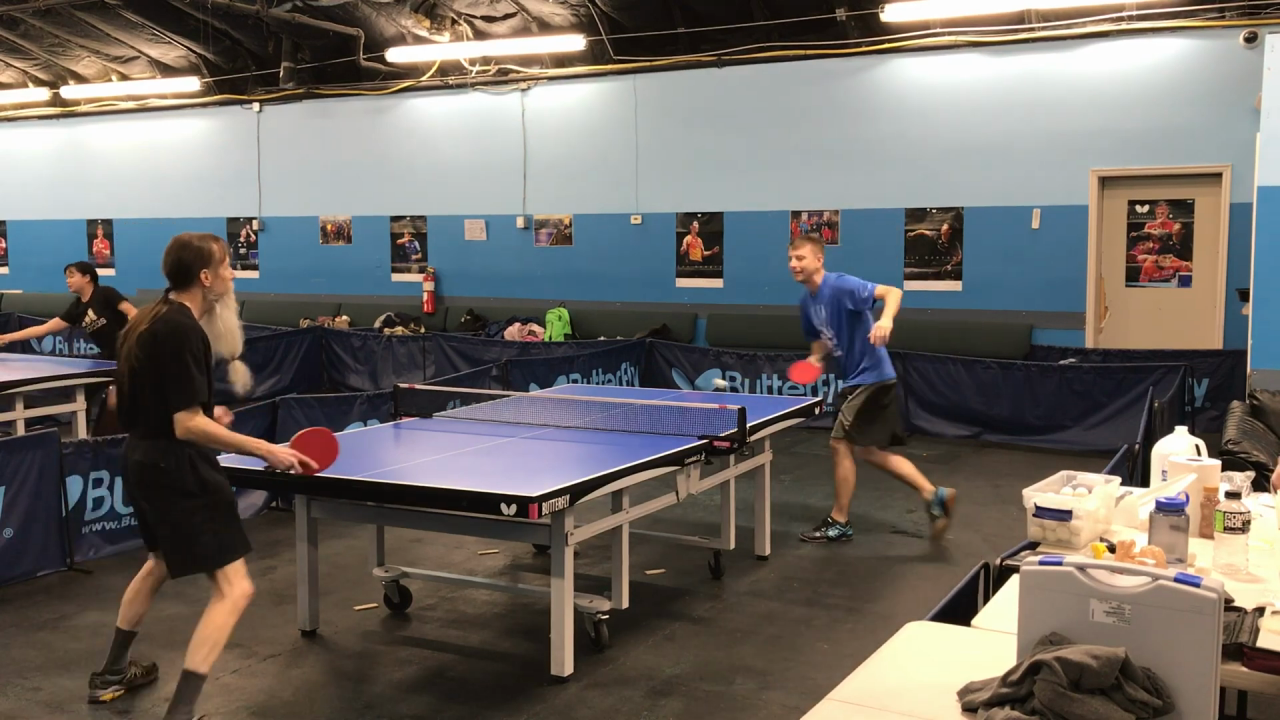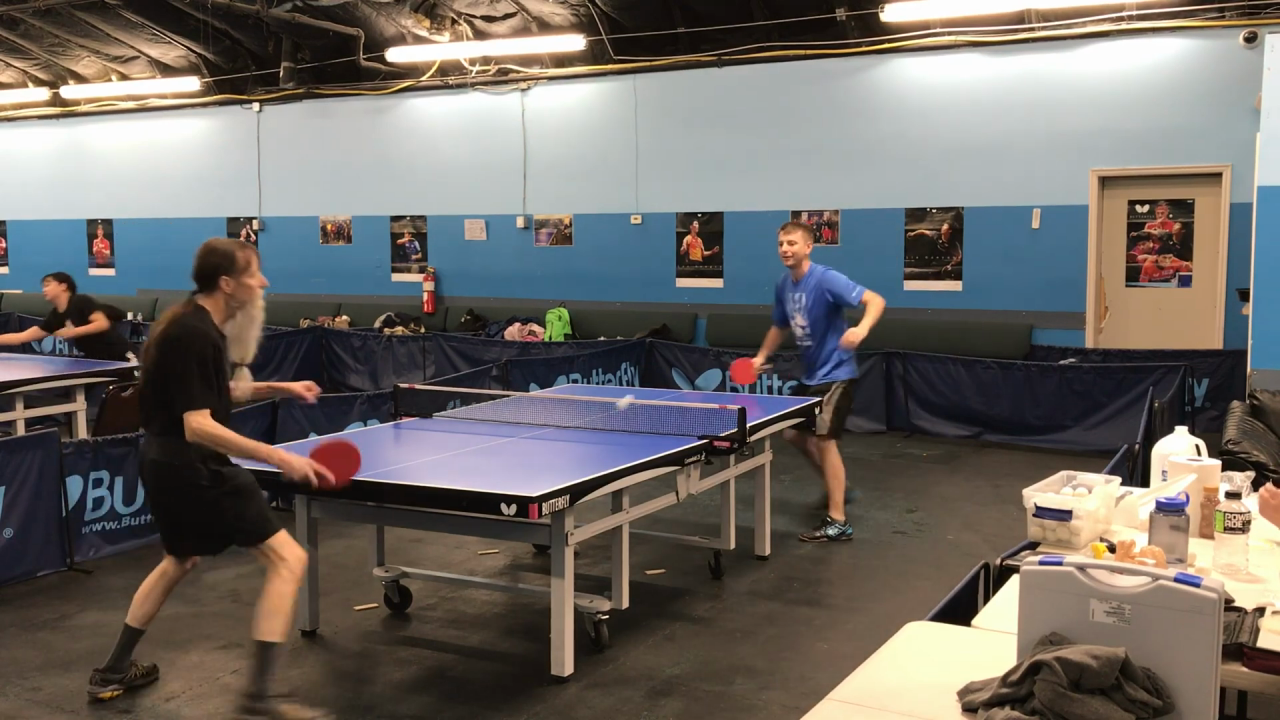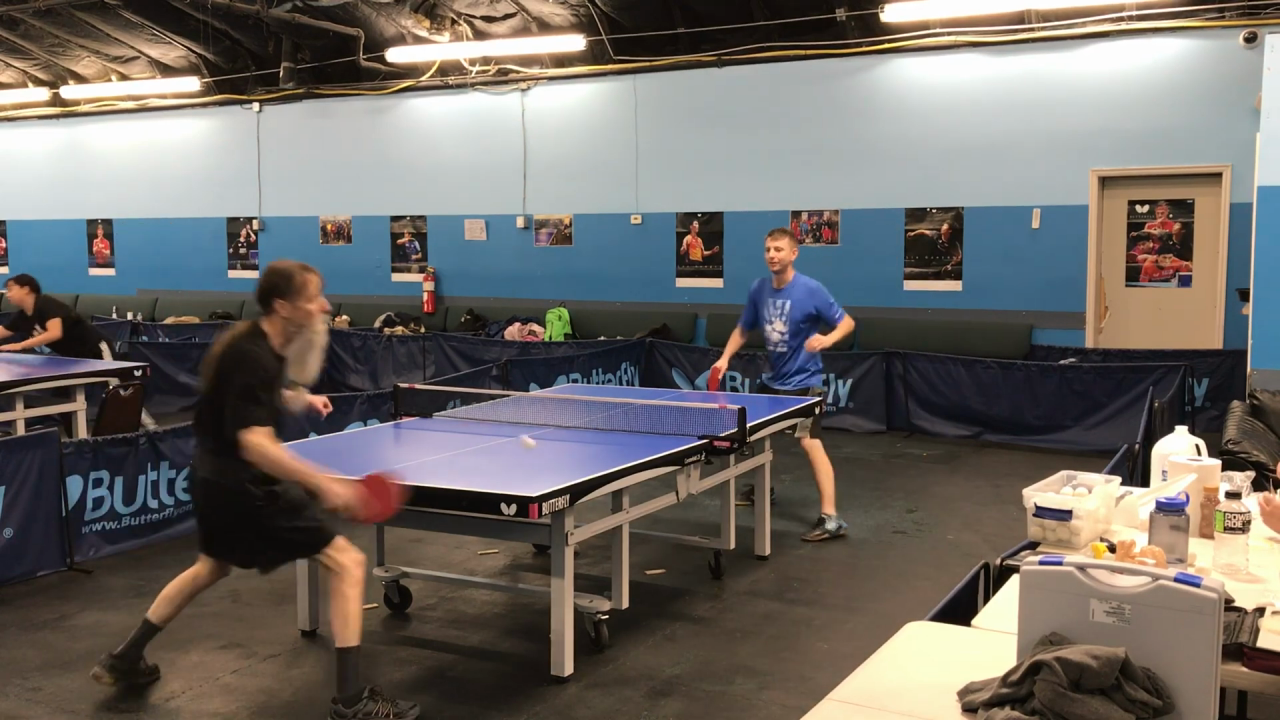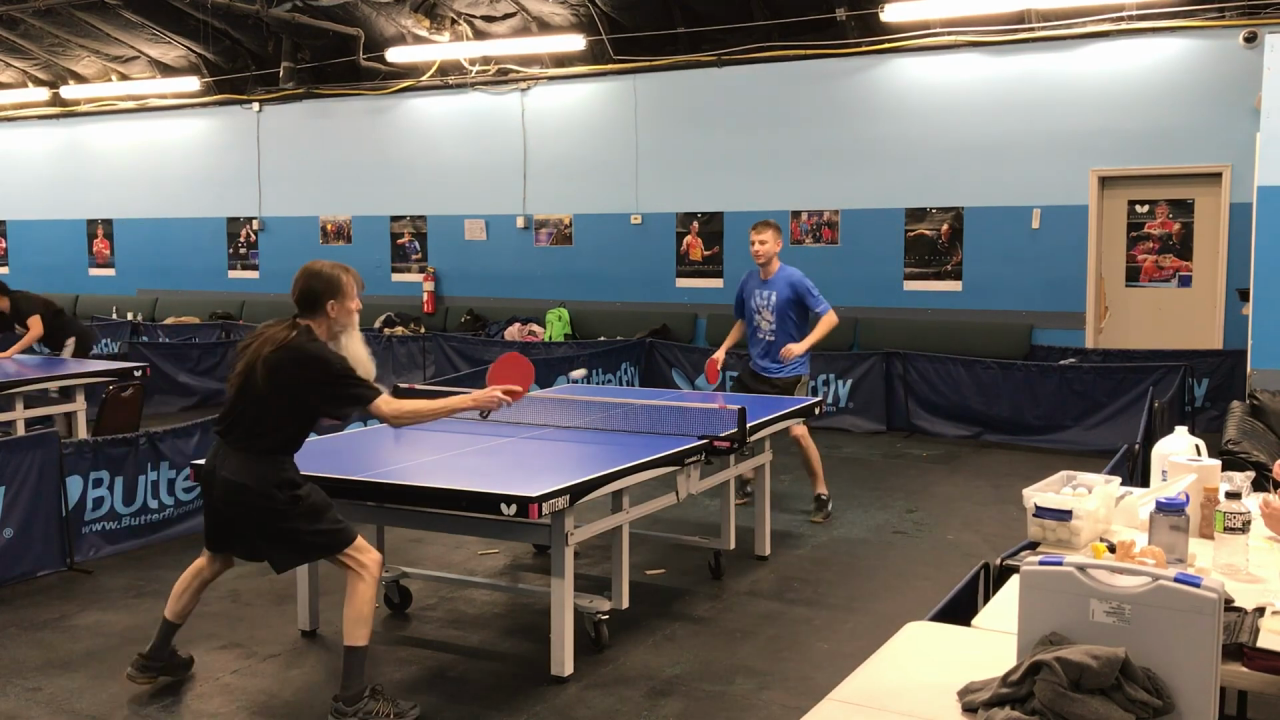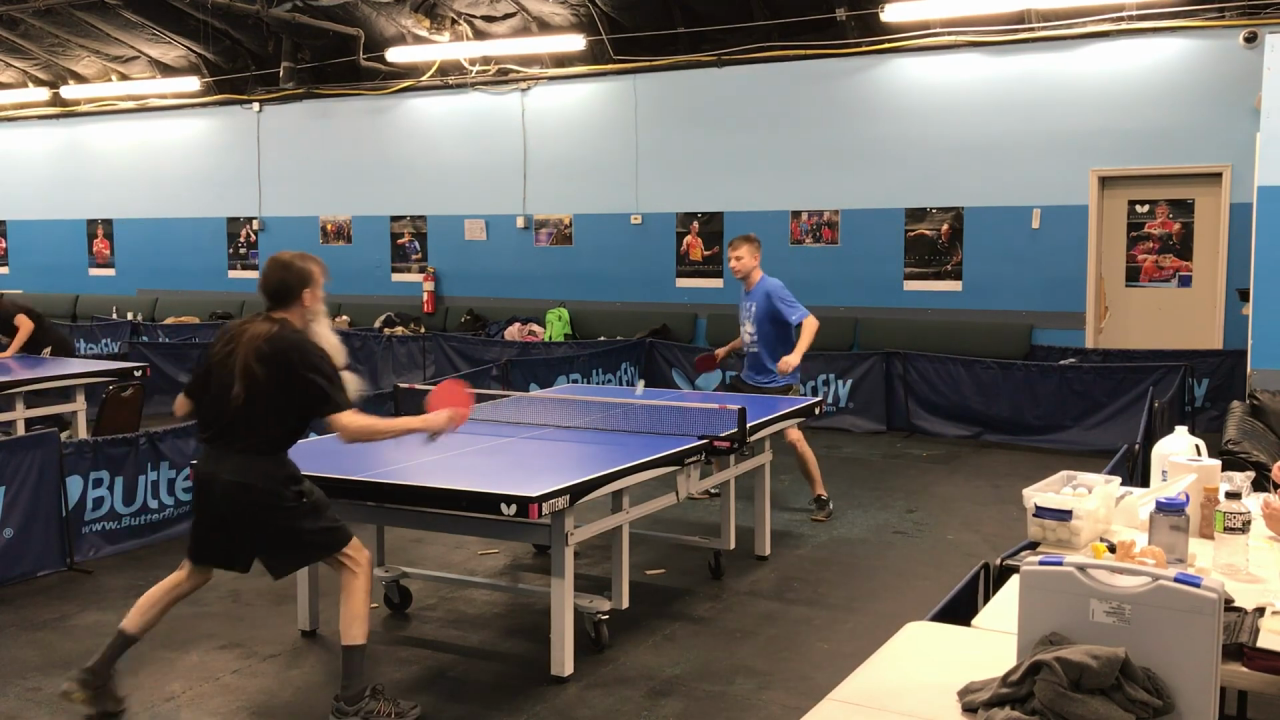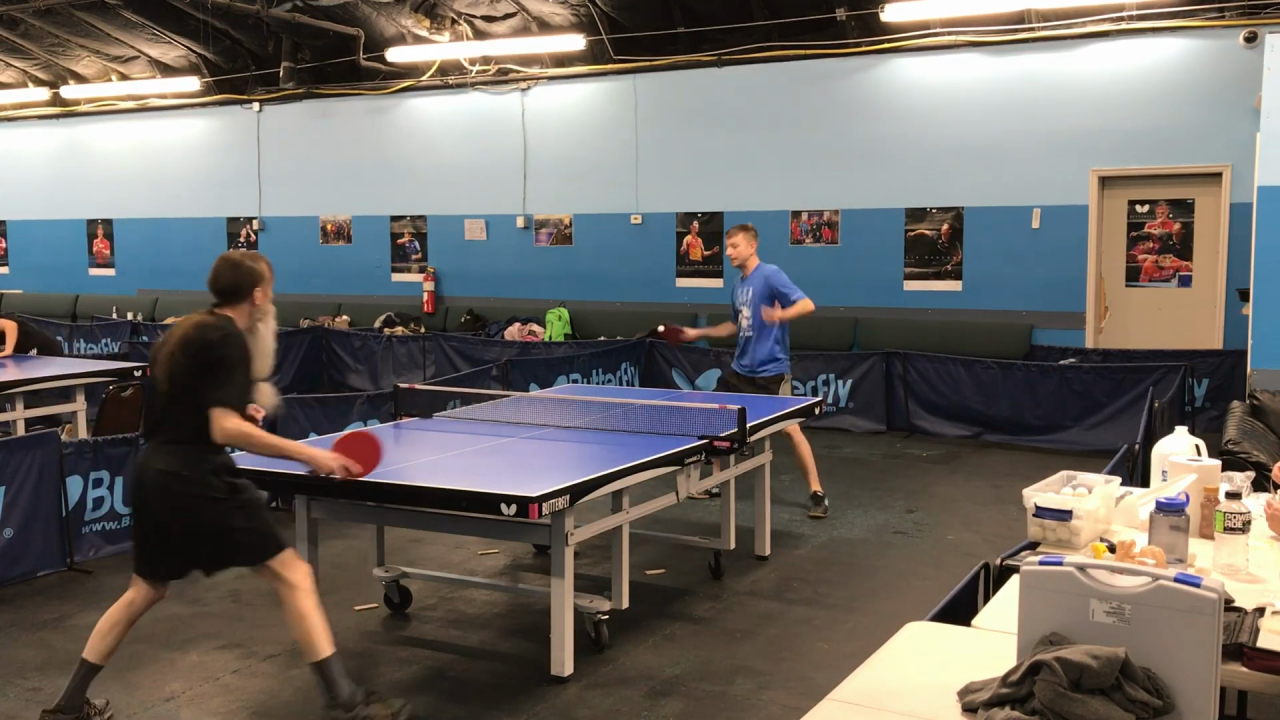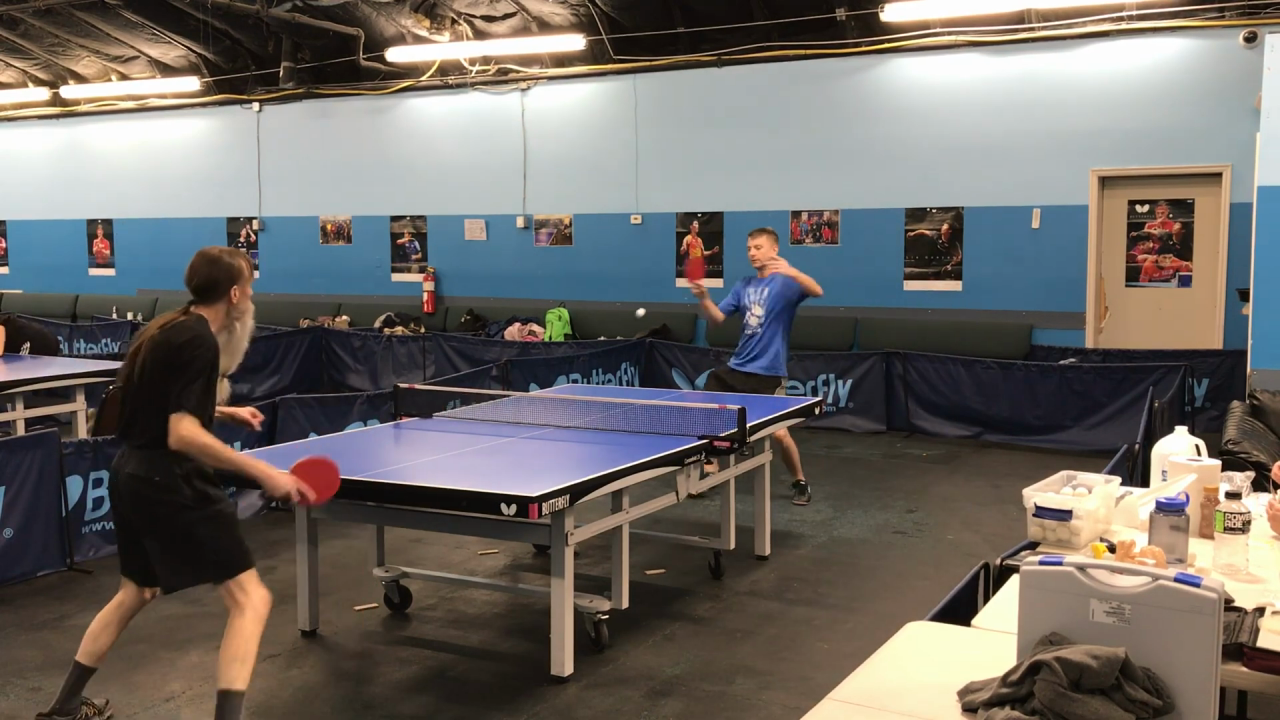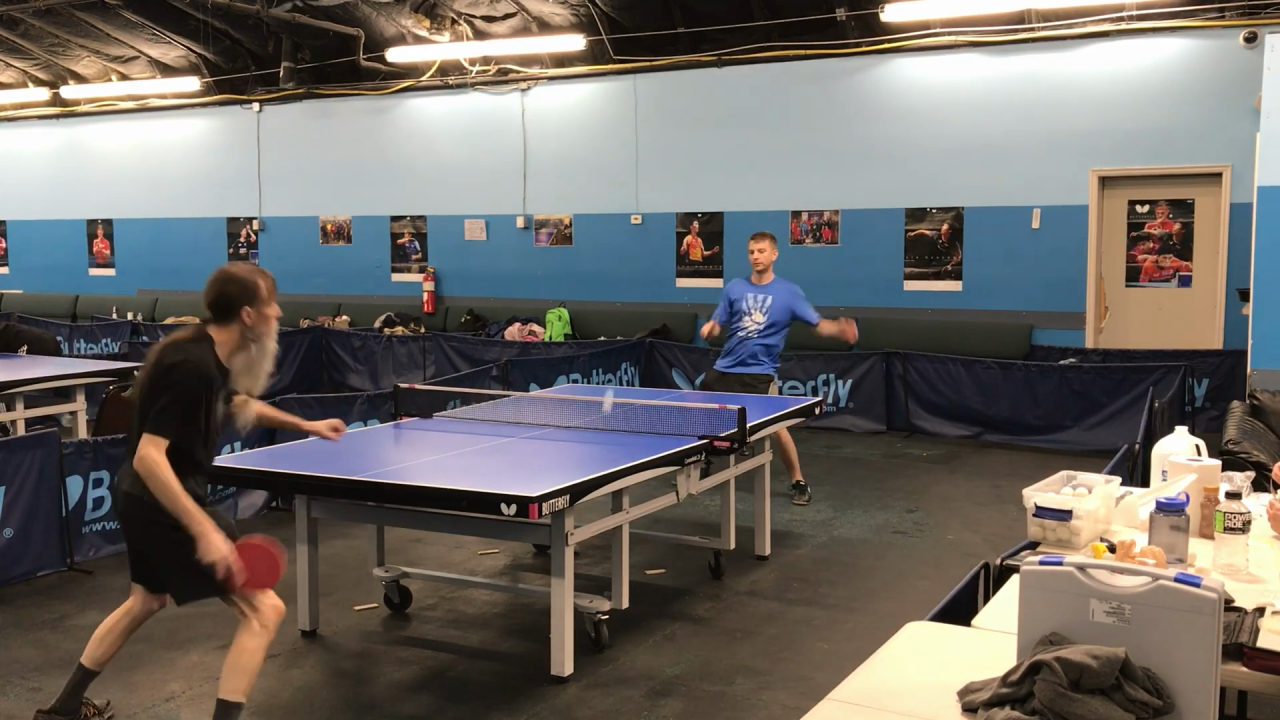
dt=0.2s
person 1, frame 1
left shoulder: (153, 319)
right shoulder: (183, 332)
right elbow: (188, 427)
left wrist: (207, 408)
right wrist: (266, 451)
left hip: (145, 460)
right hip: (176, 468)
left knee: (164, 560)
right knee: (232, 588)
left ankle: (111, 671)
person 1, frame 2
left shoulder: (201, 324)
right shoulder: (195, 336)
right elbow: (198, 427)
left wrist: (280, 388)
right wrist: (278, 458)
left hip: (165, 462)
right hip: (193, 466)
left knee: (179, 561)
right knee: (287, 558)
left ankle: (114, 670)
person 1, frame 3
left shoulder: (251, 344)
right shoulder: (252, 358)
right elbow: (254, 443)
left wrist: (301, 400)
right wrist: (322, 481)
left hip: (213, 475)
right hip: (239, 484)
left knee: (212, 567)
right knee: (347, 564)
left ankle: (124, 660)
person 1, frame 4
left shoulder: (267, 336)
right shoulder: (315, 359)
left elbow: (240, 400)
right elbow: (392, 411)
right wrist: (477, 400)
left hip: (221, 470)
right hip: (264, 482)
left knee: (215, 559)
right knee: (365, 564)
left ankle: (156, 656)
person 1, frame 5
left shoulder: (232, 336)
right shoulder: (301, 351)
left elbow: (184, 407)
right elbow: (350, 427)
right wrist: (424, 422)
left hip: (213, 475)
right hip: (264, 482)
left knee: (189, 576)
right knee: (356, 563)
left ankle: (95, 676)
person 1, frame 6
left shoulder: (183, 331)
right shoulder: (230, 341)
right elbow: (225, 430)
right wrist: (312, 454)
left hip: (153, 474)
right hip: (199, 480)
left knee: (145, 590)
right knee: (293, 576)
person 1, frame 7
left shoulder: (172, 329)
right shoulder: (199, 342)
right elbow: (182, 435)
left wrist: (230, 411)
right wrist: (264, 473)
left hip: (134, 477)
right hip: (168, 483)
left knee: (136, 592)
right knee: (250, 598)
person 1, frame 8
left shoulder: (206, 351)
right shoulder: (193, 365)
left elbow: (240, 403)
right elbow: (147, 457)
left wrist: (304, 425)
right wrist: (206, 530)
left hip: (144, 499)
right hip: (161, 502)
left knee: (146, 599)
right knee: (263, 609)
person 2, frame 1
left shoulder: (843, 286)
right shoulder: (808, 301)
left elbow: (891, 293)
right elbow: (820, 339)
left wrist: (885, 321)
right wrist: (815, 360)
left hip: (870, 379)
right hip: (860, 379)
left knee: (840, 444)
right knee: (875, 452)
left ankle: (839, 522)
right ankle: (935, 495)
person 2, frame 2
left shoulder: (828, 279)
right shoulder: (783, 285)
left elbow: (876, 301)
right elbow: (779, 327)
left wrist: (862, 328)
right wrist: (761, 357)
left hip: (835, 375)
right hip: (812, 376)
left knee: (825, 442)
right knee: (794, 435)
left ankle: (837, 521)
right ankle: (836, 491)
person 2, frame 3
left shoulder: (811, 289)
right shoulder: (759, 289)
left elbow: (847, 322)
right elbow: (743, 329)
left wrist: (827, 340)
right wrist: (725, 358)
left hip: (804, 383)
right hip: (771, 381)
left knee: (810, 443)
left ankle: (831, 518)
person 2, frame 4
left shoulder: (794, 279)
right shoulder: (747, 281)
left elbow: (830, 317)
left wrist: (803, 345)
right wrist: (723, 349)
left hip: (789, 372)
right hip: (756, 369)
left knee: (798, 433)
left ankle: (821, 494)
right ankle: (747, 481)
person 2, frame 5
left shoulder: (772, 289)
right shoulder: (746, 293)
left elbow: (810, 321)
left wrist: (796, 356)
right wrist: (727, 349)
left hip: (778, 381)
right hip: (748, 378)
left knee: (793, 437)
left ankle: (821, 496)
person 2, frame 6
left shoulder: (769, 275)
right shoulder: (739, 283)
left elbow: (808, 305)
left wrist: (782, 316)
right wrist: (701, 332)
left hip: (772, 371)
right hip: (741, 369)
left knee: (789, 429)
left ankle: (817, 493)
right ankle: (715, 482)
person 2, frame 7
left shoulder: (785, 281)
right shoulder: (743, 285)
left elbow: (816, 291)
right elbow: (717, 317)
left wrist: (791, 272)
right wrist: (702, 295)
left hip: (767, 372)
right hip: (736, 367)
left knee: (778, 432)
left ankle: (800, 481)
right ankle: (712, 474)
person 2, frame 8
left shoulder: (789, 292)
right shoulder: (734, 287)
left elbow: (819, 325)
right elbow: (717, 323)
left wrist: (841, 329)
right wrist: (709, 329)
left hip: (761, 372)
right hip: (725, 368)
left knee: (776, 428)
left ankle: (799, 482)
